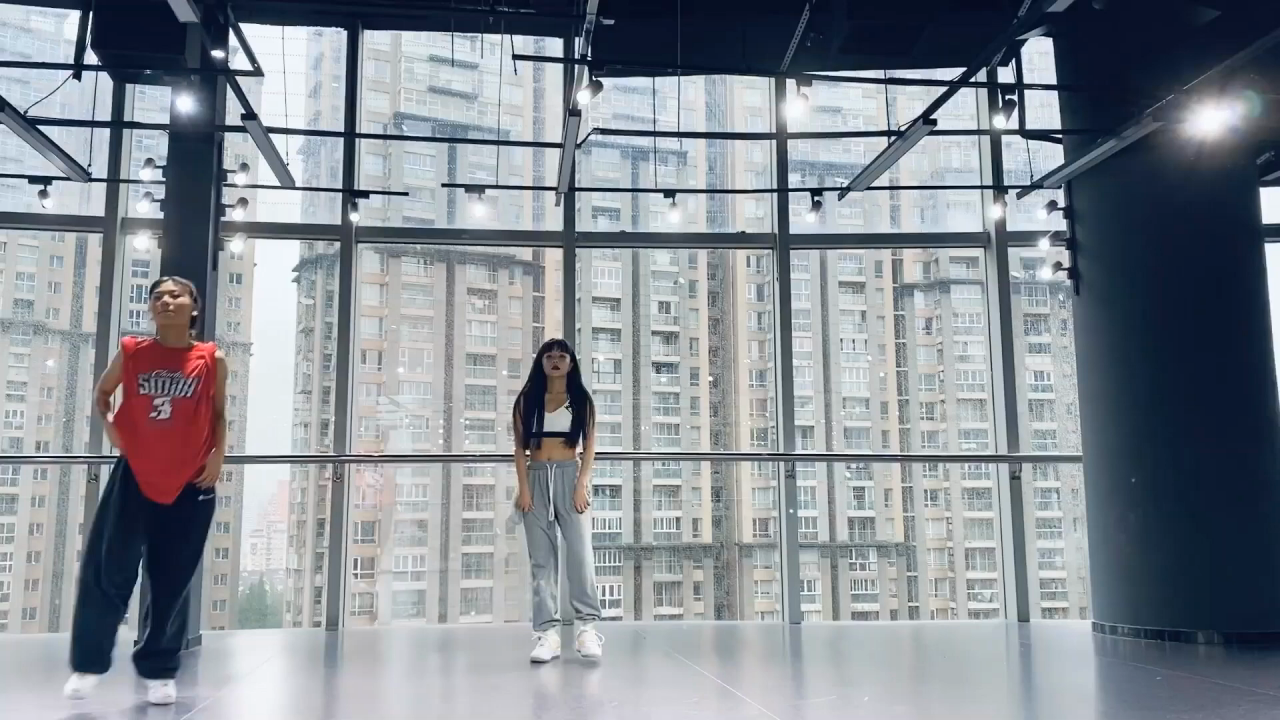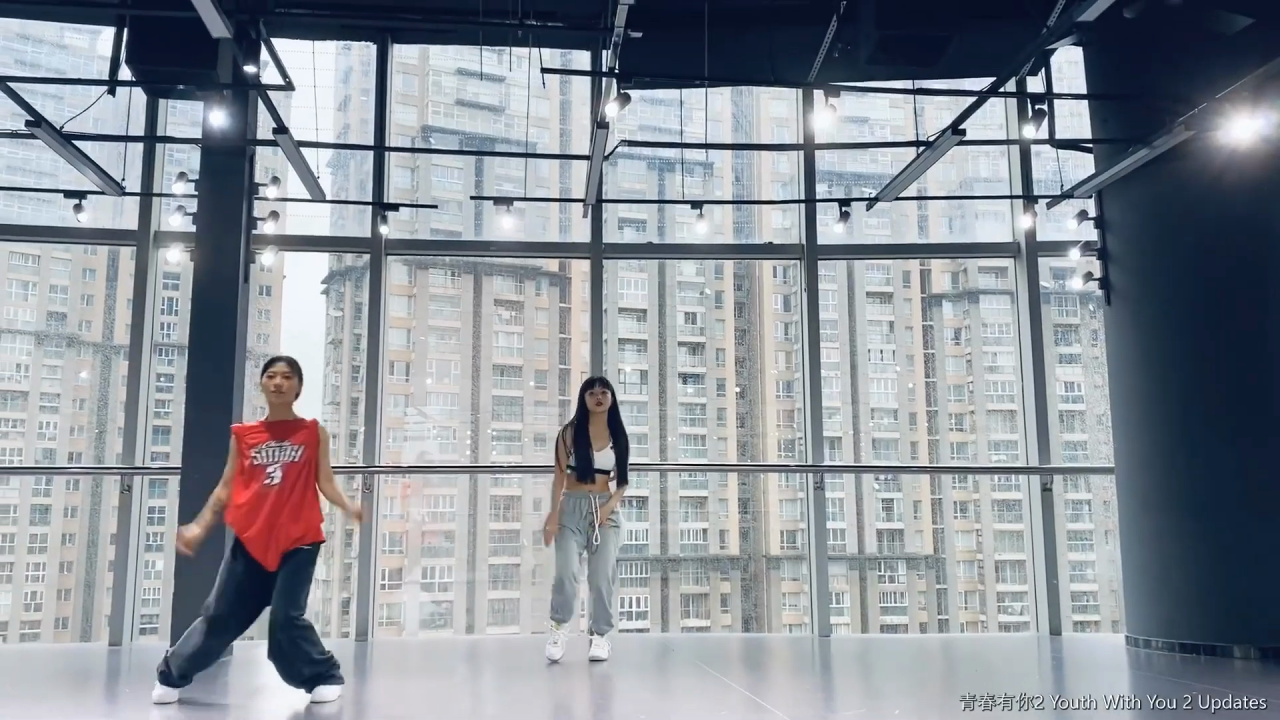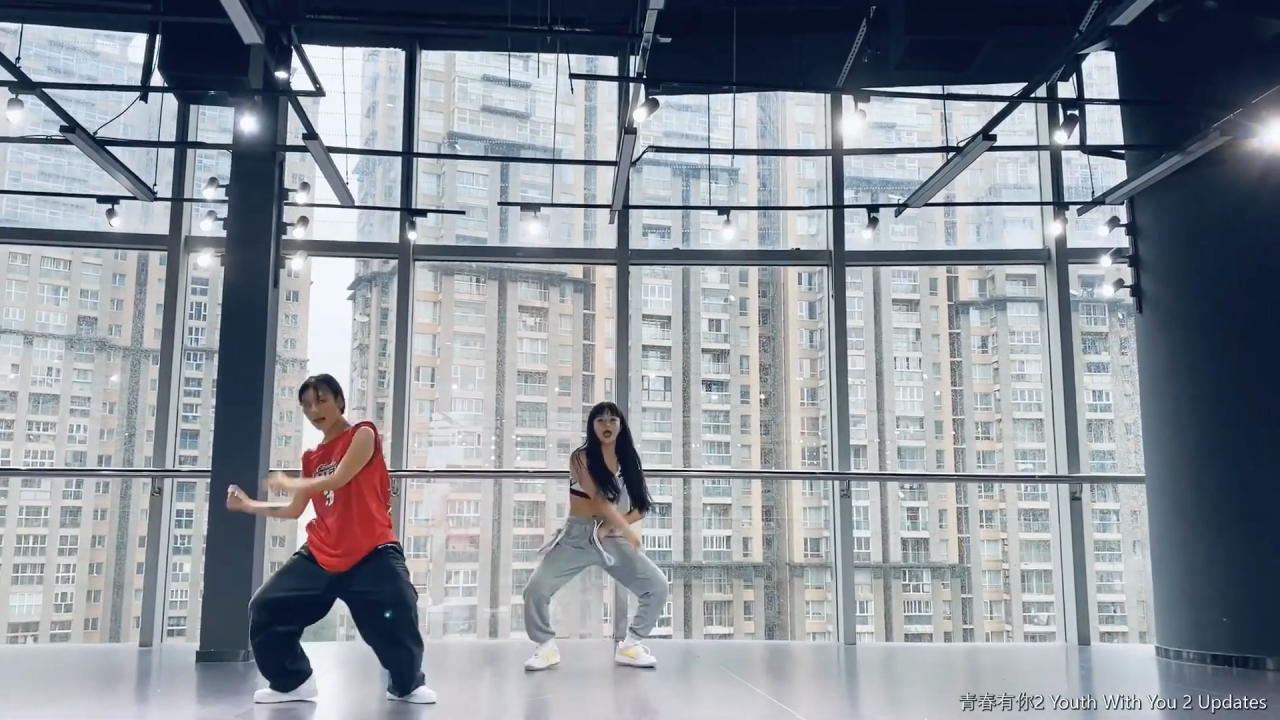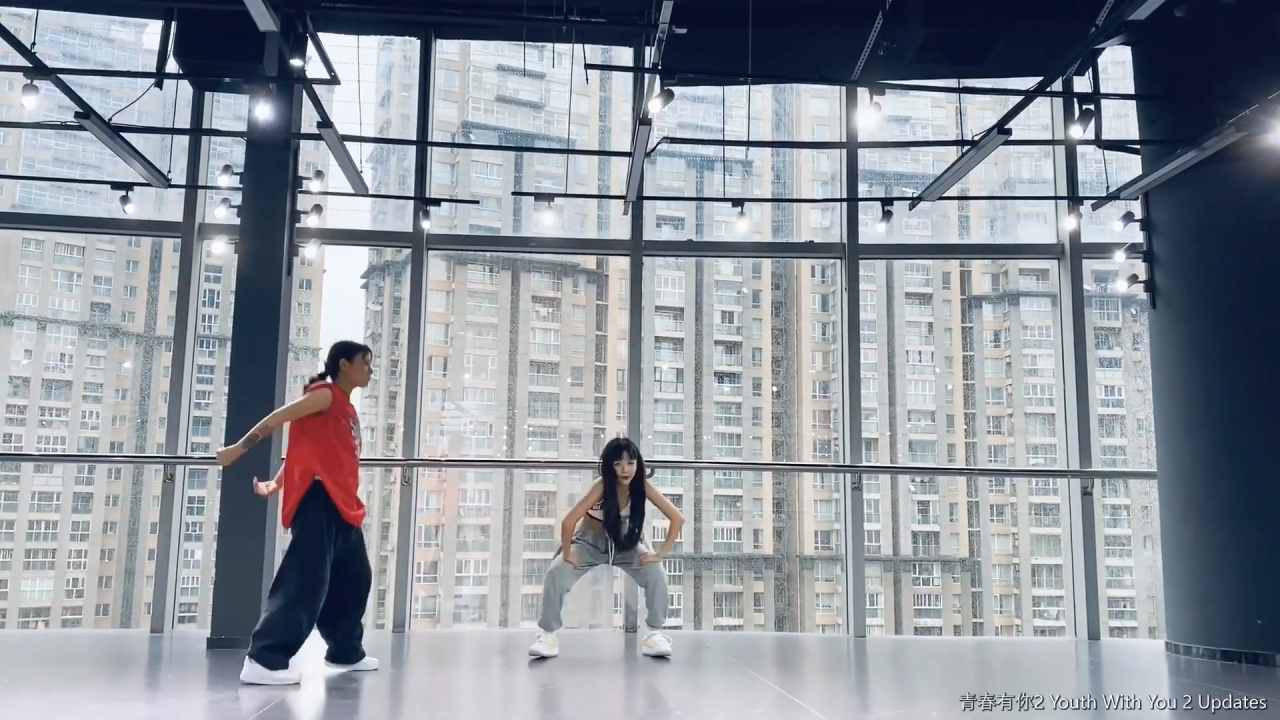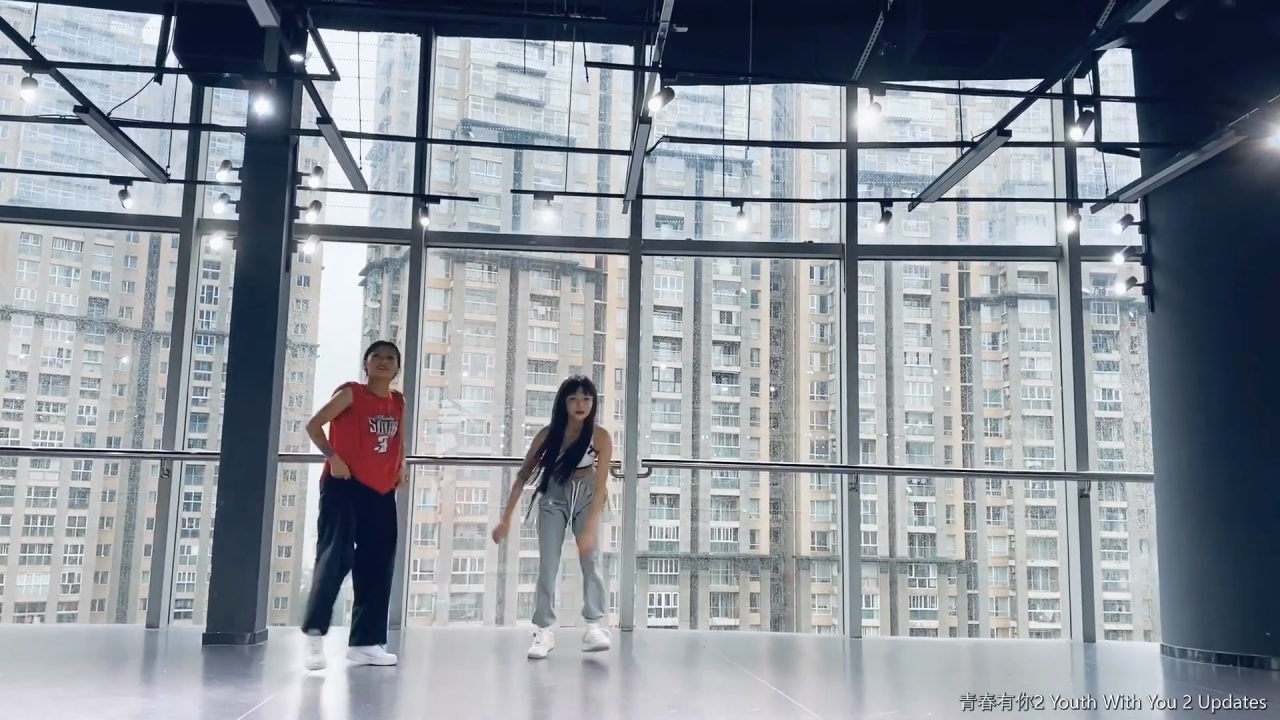
dt=1s
person 1, frame 1
left shoulder: (211, 360)
right shoulder: (131, 353)
left elbow: (218, 418)
right elbow: (102, 394)
left wrist: (217, 460)
right wrist: (111, 429)
left hip: (187, 485)
right hip: (132, 479)
left knee: (171, 584)
right knee: (105, 574)
left ankle: (159, 671)
right ankle: (87, 667)
person 1, frame 2
left shoulder: (314, 432)
right shoulder: (243, 435)
left elbow: (324, 484)
right elbow: (227, 487)
left wrist: (348, 508)
right wrist: (200, 526)
left hip: (298, 541)
right hip: (248, 541)
left knee: (286, 617)
right knee: (222, 618)
left ankle: (324, 678)
right ankle: (172, 676)
person 1, frame 3
left shoulder: (363, 435)
right shoulder: (313, 457)
left elbow: (340, 479)
right elbow: (295, 508)
left wrist: (290, 484)
right wrist: (250, 506)
left hip: (371, 550)
right hip: (320, 553)
left knee: (397, 609)
right knee: (266, 607)
left ankle: (407, 683)
right ankle: (292, 681)
person 1, frame 4
left shoulder: (344, 405)
right shoulder: (328, 395)
left elbow: (307, 445)
right elbow: (282, 415)
left wrist: (277, 483)
right wrist: (240, 447)
left hip: (338, 503)
right hip: (319, 498)
left knee: (356, 578)
right knee: (305, 581)
left ankle: (345, 652)
right ankle: (264, 660)
person 1, frame 5
left shoulder: (398, 402)
right shoulder: (350, 393)
right elbow: (314, 425)
left wrist: (399, 468)
right wrist: (333, 458)
left hip: (381, 493)
right hip: (346, 486)
left knee: (379, 567)
right knee: (336, 557)
left ankle: (365, 642)
right ankle: (314, 635)
person 2, frame 1
left shoulder: (582, 399)
right shoulder: (528, 399)
left elbow: (588, 449)
right elbow: (520, 448)
left wrist: (582, 486)
right wrist: (522, 488)
left hip: (569, 477)
right hip: (537, 480)
left knee: (579, 554)
right knee: (542, 560)
left ankle: (587, 628)
right ankle: (547, 633)
person 2, frame 2
left shoulder: (618, 435)
right shoulder: (571, 432)
left elbow: (623, 480)
right elbow: (559, 477)
left wrist: (611, 505)
right wrist: (551, 517)
left hip: (605, 509)
right hip: (573, 507)
left knee: (602, 578)
right knee: (566, 573)
left ankle: (599, 636)
right ankle: (560, 625)
person 2, frame 3
left shoulder: (628, 461)
right shoulder: (581, 457)
left elbow: (640, 506)
right elbow: (597, 494)
left wrist: (617, 528)
right wrist: (627, 528)
left hip: (610, 536)
right hip: (576, 534)
left knee: (658, 585)
right knee: (536, 589)
left ankle: (631, 644)
right ankle: (545, 646)
person 2, frame 4
left shoulder: (642, 487)
right shoulder: (601, 488)
left elbow: (676, 517)
right elbow: (568, 523)
left wrist: (662, 551)
right wrist: (566, 552)
left hip: (625, 543)
right hip: (589, 542)
left knee: (655, 575)
right knee: (556, 576)
left ankle: (654, 634)
right ankle: (549, 636)
person 2, frame 5
left shoulder: (600, 436)
right shoulder: (549, 434)
left elbow: (602, 485)
right elbow: (524, 476)
left wrist: (590, 529)
right wrist: (506, 519)
left hip: (589, 495)
right hip: (554, 496)
left knee: (591, 559)
right knee: (548, 565)
left ankle: (593, 628)
right ankle: (543, 632)
